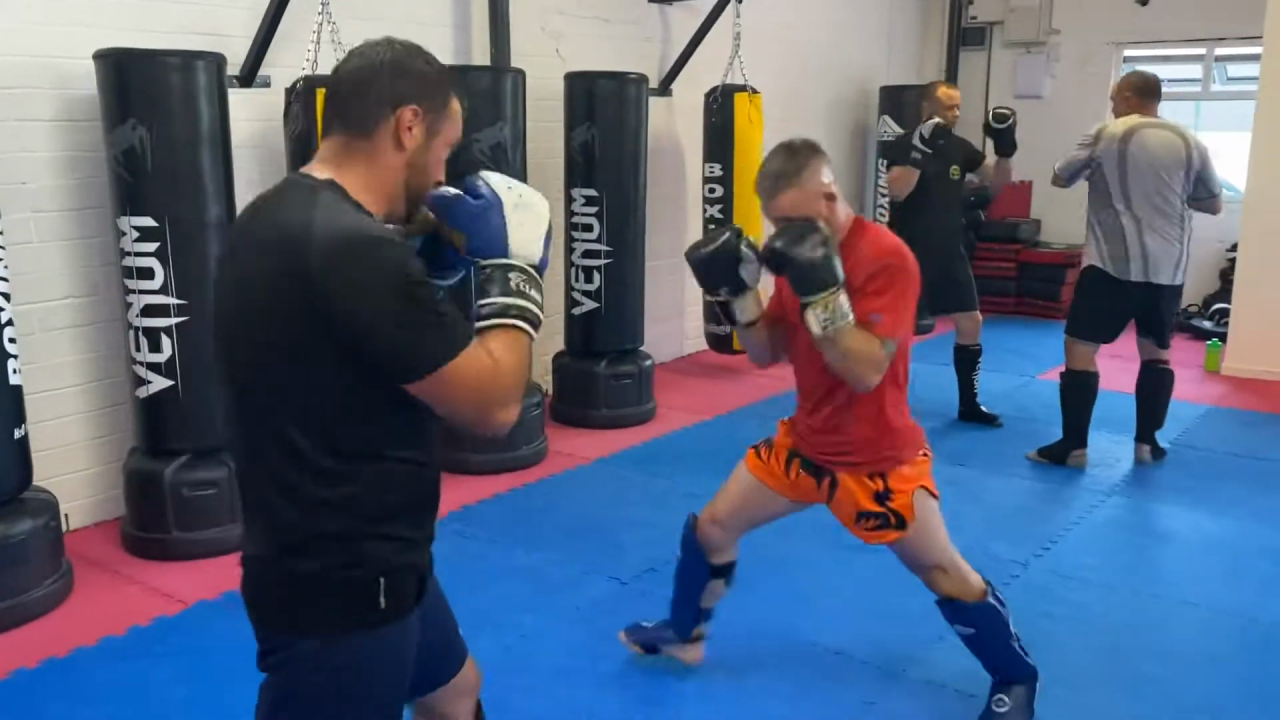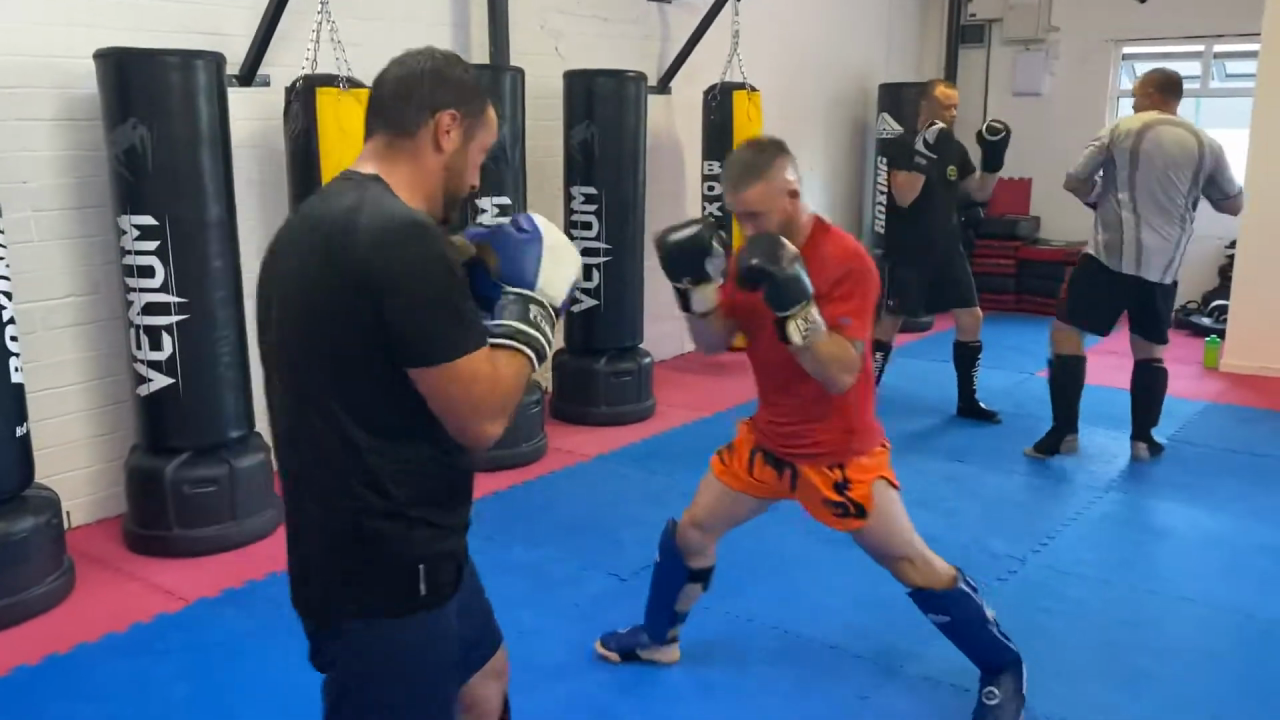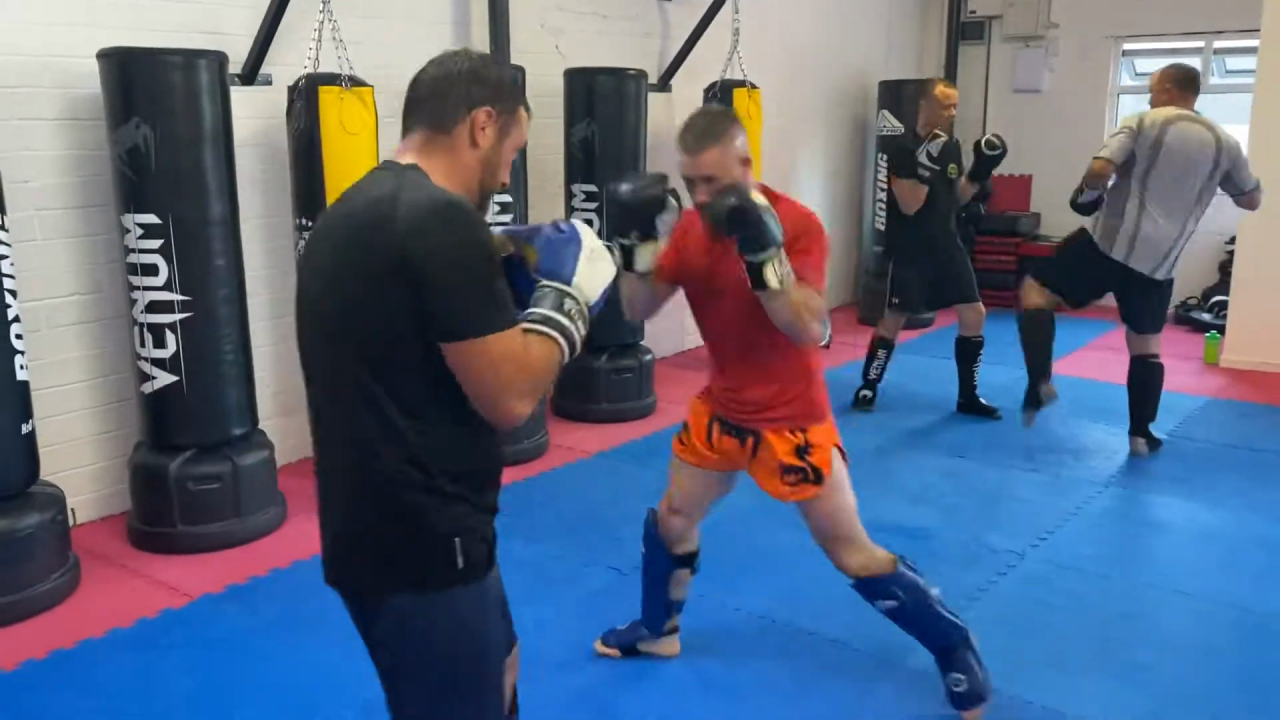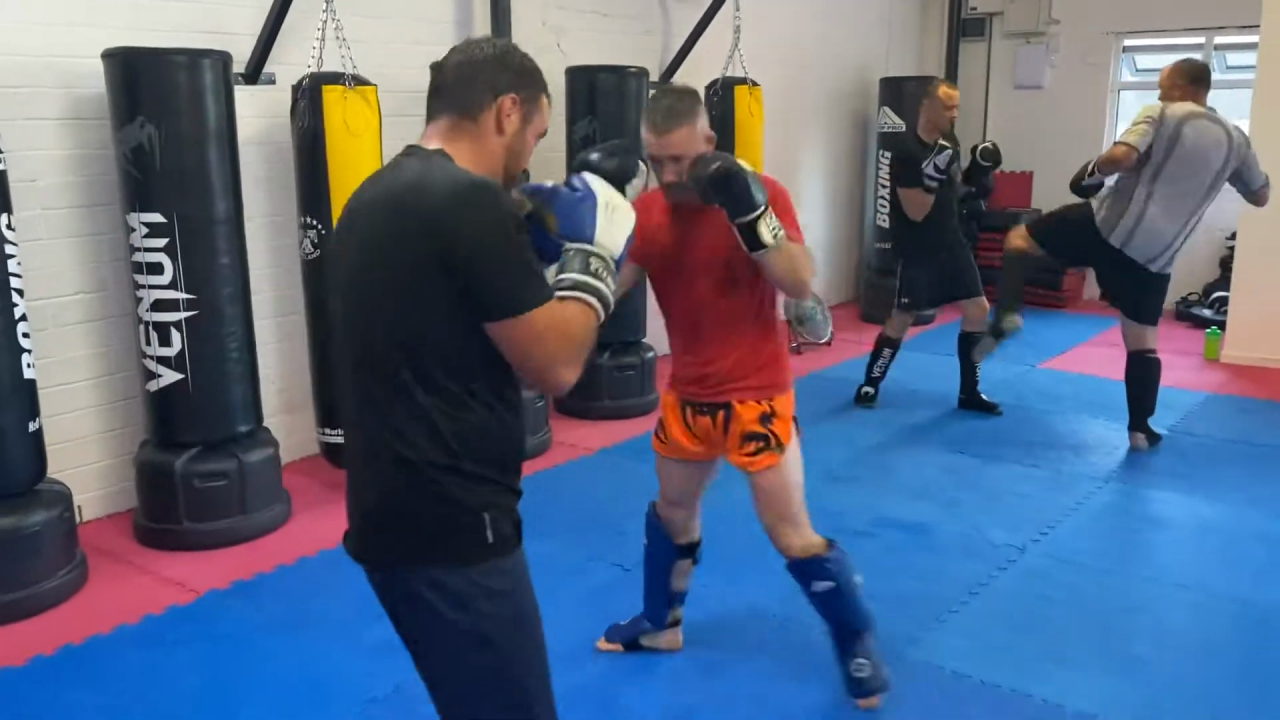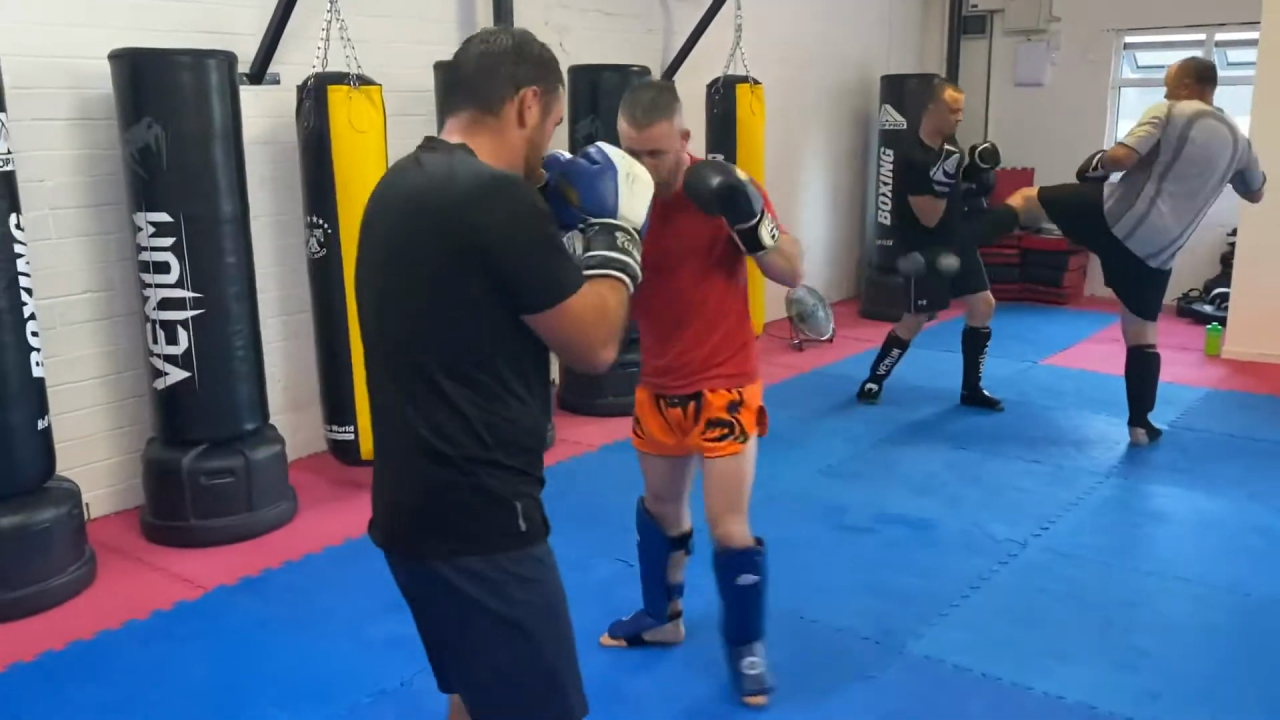
dt=0.1s
person 1, frame 1
left shoulder: (281, 219)
right shoulder: (357, 251)
right elbow: (492, 406)
left wrist: (428, 258)
right wrist: (511, 267)
left hip: (367, 556)
right hip: (342, 580)
person 1, frame 2
left shoulder: (319, 220)
right shoulder: (401, 238)
right elbow: (479, 418)
left wrist: (466, 285)
right wrist: (528, 297)
left hip: (395, 544)
right hip: (385, 564)
person 1, frame 3
left shoulder: (359, 212)
right shoulder: (440, 222)
right elbow: (510, 397)
left wrist: (500, 284)
right wrist: (563, 293)
left hip: (415, 529)
right hip: (419, 543)
person 1, frame 4
left shoulder: (387, 194)
right shoulder: (467, 203)
right elbow: (555, 364)
left wrist: (532, 237)
right wrist: (591, 249)
left hip: (404, 509)
right hip: (445, 524)
person 1, frame 5
left shoulder: (406, 186)
right shoulder: (493, 197)
right elbow: (594, 345)
left wrist: (545, 218)
right wrist: (614, 226)
left hip: (430, 500)
right hip: (474, 514)
person 2, frame 1
left shoulder: (887, 260)
right shoulder: (793, 255)
left elbow: (866, 373)
right elbow: (764, 352)
left wrist: (823, 289)
right wrist: (734, 289)
left hip: (877, 456)
right hip: (807, 439)
left knee: (946, 577)
right knee: (710, 528)
right ankle: (683, 635)
person 2, frame 2
left shoulder: (846, 263)
right shoulder: (748, 254)
left elbow: (840, 375)
right elbow: (713, 340)
left wrist: (791, 304)
right wrist: (695, 279)
left hip: (841, 451)
right hip: (768, 437)
left knee: (913, 567)
right knee: (690, 531)
left ankle: (1001, 665)
right ankle: (657, 635)
person 2, frame 3
left shoulder: (795, 223)
right shoulder: (690, 226)
left elbow: (807, 329)
right elbow: (636, 311)
left wrist: (764, 252)
right wrist: (635, 240)
left hip: (792, 419)
right hip: (721, 410)
left knee: (852, 554)
right knee: (671, 517)
left ankle: (958, 654)
right ankle: (657, 629)
person 2, frame 4
left shoulder: (754, 189)
right shoulder: (648, 205)
left elbow: (799, 284)
right elbow: (613, 291)
left wrist: (749, 214)
left hip: (756, 394)
right hip: (687, 391)
left knee: (792, 537)
right knee: (672, 510)
left ankle: (856, 642)
right ankle: (660, 621)
person 2, frame 5
left shoulder: (725, 189)
left elbow: (792, 273)
left wrist: (751, 218)
left hip: (724, 385)
right hip: (660, 386)
left knee: (728, 529)
right knee: (662, 507)
left ankle: (746, 647)
right ankle: (660, 616)
person 3, frame 1
left shoulder: (1105, 135)
right shoulder: (1191, 143)
left elbow: (1060, 178)
right elbow: (1213, 205)
left wrist: (1095, 167)
left hip: (1112, 265)
right hip: (1167, 269)
left knee: (1080, 348)
right knee: (1155, 354)
left ankle: (1073, 445)
right ankle: (1146, 441)
person 3, frame 2
left shoulder: (1123, 130)
right shoulder: (1206, 145)
left elbow: (1075, 184)
right elbow: (1232, 205)
left wrist: (1094, 191)
left hip: (1110, 256)
right hip: (1162, 267)
left knee: (1067, 335)
right knee: (1149, 351)
left ankle: (1063, 432)
right ankle: (1142, 438)
person 3, frame 3
left shoulder: (1143, 122)
right shoulder: (1224, 142)
left elbow: (1099, 171)
right elbow: (1252, 200)
left wrist: (1087, 193)
left hip: (1107, 243)
right hip: (1158, 260)
left knee: (1035, 288)
right knee: (1144, 345)
left ankle: (1039, 382)
right ankle: (1140, 434)
person 3, frame 4
left shoulder: (1163, 113)
right shoulder: (1236, 139)
left elbow: (1121, 156)
right elbow: (1260, 196)
left wrist: (1092, 170)
left hip: (1111, 225)
right hip: (1154, 252)
left knee: (1022, 236)
right knee: (1142, 339)
left ankle: (1004, 316)
right ankle: (1140, 428)
person 3, frame 5
left shoulder: (1169, 113)
right shoulder: (1238, 139)
left elbow: (1122, 157)
right elbow: (1255, 193)
left wrist: (1095, 163)
left hip: (1117, 220)
right hip: (1158, 248)
left knee: (1027, 198)
right knee: (1142, 334)
right ankle: (1141, 423)
person 4, frame 1
left shoulder: (960, 148)
right shoulder: (904, 145)
left elbow: (998, 181)
right elbow: (897, 191)
left wrist: (1004, 144)
right wrist: (920, 149)
left hip: (949, 253)
right hip: (909, 253)
left knee: (970, 324)
left ankle: (969, 405)
person 4, frame 2
left shoulder: (954, 148)
right shoulder: (903, 146)
left elbow: (980, 194)
right elbow: (901, 197)
left wrist: (993, 159)
right wrist: (923, 153)
left hip: (947, 251)
right hip: (908, 254)
left knee: (970, 321)
right knee: (891, 321)
left ankle: (968, 401)
person 4, frame 3
left shoulder: (950, 147)
right shoulder: (903, 148)
left elbow: (960, 197)
right elbow: (908, 205)
left wrist: (982, 169)
right wrist: (926, 164)
left hip: (947, 248)
right hip: (909, 252)
left knee: (973, 315)
right knee: (893, 321)
left ankle: (968, 397)
right ankle: (867, 388)
person 4, frame 4
left shoulder: (949, 142)
right shoulder: (906, 152)
right elbow: (915, 212)
left wrist: (975, 175)
right wrist: (933, 176)
left hip: (950, 243)
right hip: (915, 249)
left knee: (978, 310)
right knee: (902, 318)
left ankle: (969, 392)
right ankle: (870, 383)
person 4, frame 5
left shoulder: (948, 143)
right shoulder: (911, 158)
right elbow: (929, 218)
left wrist: (974, 174)
right wrist: (941, 183)
left hip: (956, 241)
right hip: (925, 250)
left knee: (983, 306)
right knee: (916, 320)
left ankle: (971, 388)
right ankle: (874, 380)
